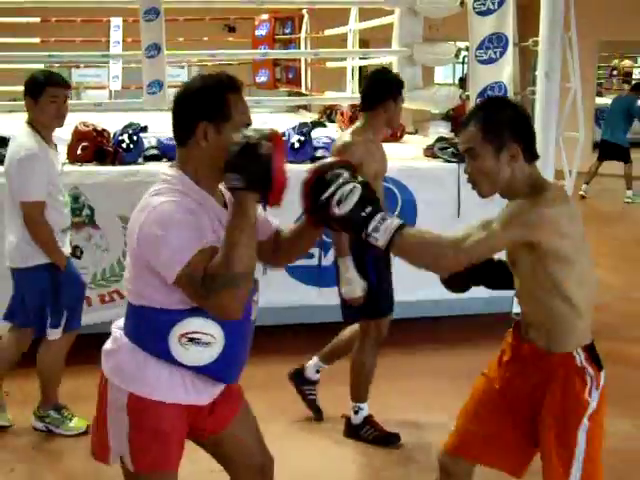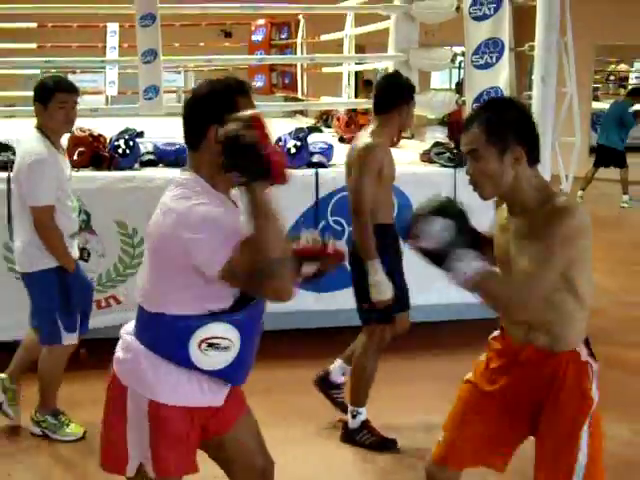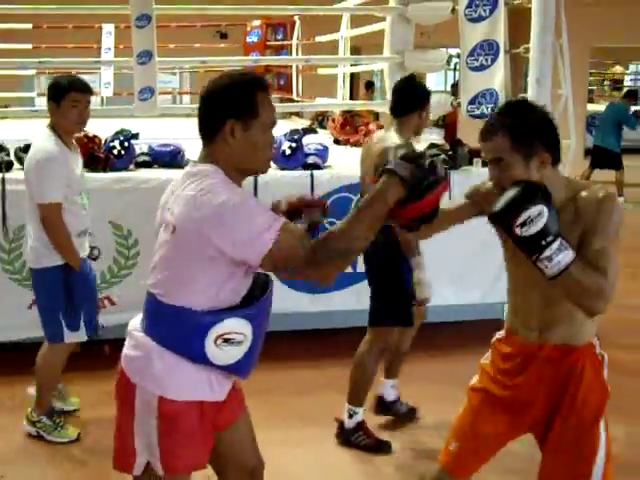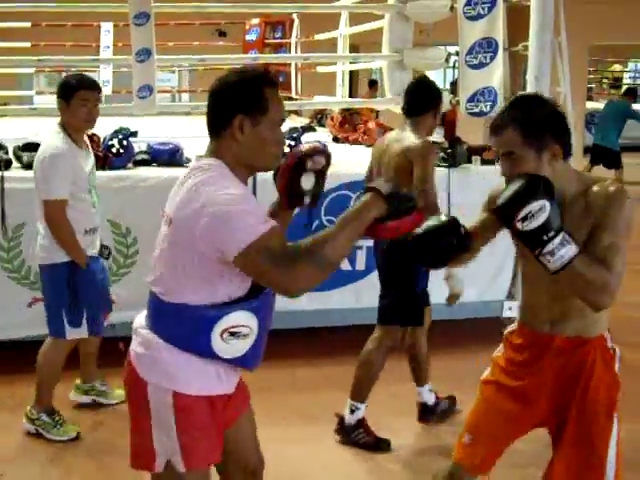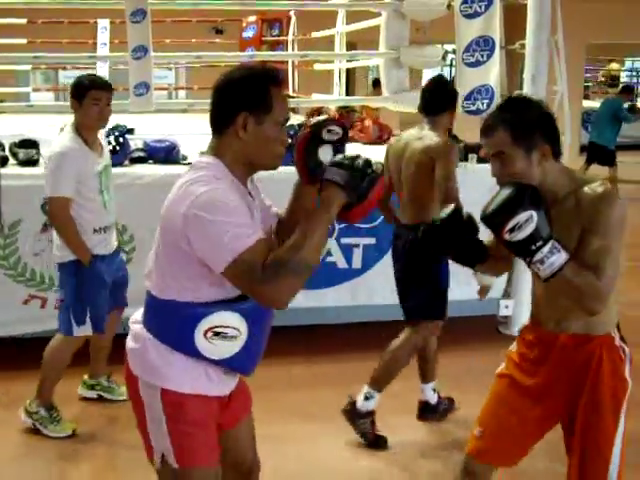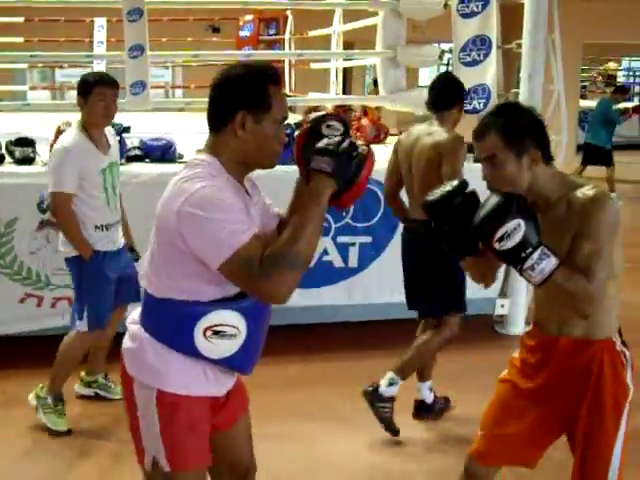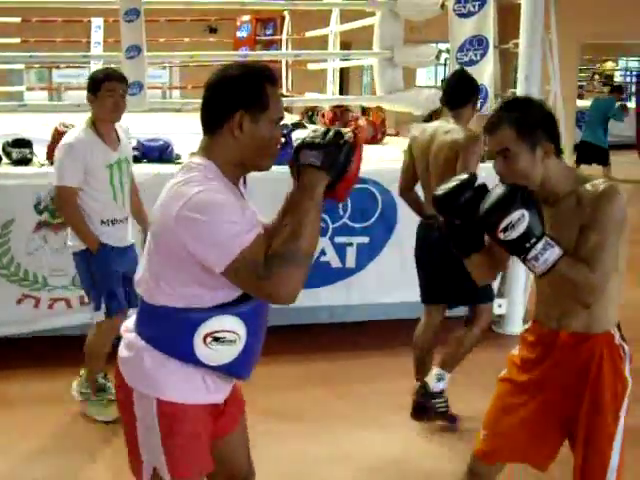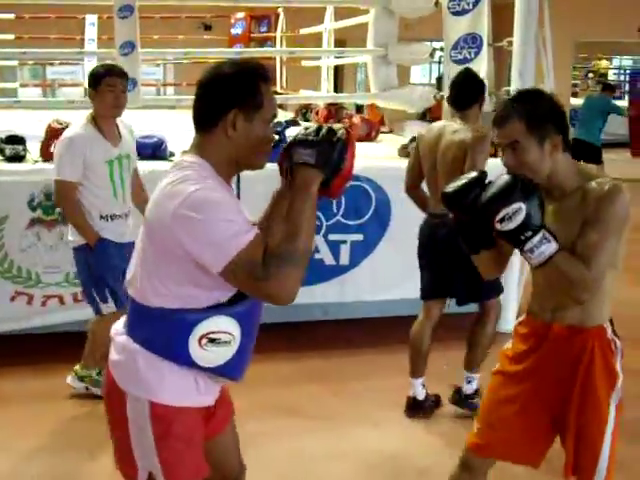
dt=0.1s
person 1, frame 1
left shoulder: (206, 197)
right shoulder: (170, 210)
left elbow: (277, 251)
right elbow: (227, 302)
right wrist: (246, 200)
left hip: (204, 378)
right hip: (148, 384)
person 1, frame 2
left shoulder: (214, 200)
right shoulder: (196, 214)
left elbow: (262, 262)
right elbow: (278, 285)
right wrist: (257, 187)
left hip: (209, 380)
right hip: (159, 388)
person 1, frame 3
left shoulder: (198, 183)
right shoulder: (219, 203)
right elbow: (319, 266)
left wrist: (277, 216)
right wrist: (390, 186)
left hip: (202, 374)
right hip: (166, 381)
person 1, frame 4
left shoulder: (208, 180)
right shoulder: (217, 198)
right elbow: (290, 277)
left wrist: (285, 203)
right wrist: (372, 204)
left hip: (208, 369)
right hip: (177, 377)
person 1, frame 5
left shoulder: (237, 186)
right shoulder: (210, 198)
left elbow: (282, 241)
right elbow: (276, 288)
left wrist: (312, 181)
right wrist: (332, 198)
left hip: (215, 370)
right hip: (174, 377)
person 1, frame 6
left shoulder: (236, 184)
right shoulder: (205, 195)
left elbow: (279, 241)
right elbow: (273, 282)
left wrist: (311, 176)
right wrist: (323, 187)
left hip: (212, 370)
right hip: (171, 377)
person 1, frame 7
left shoulder: (217, 187)
right shoulder: (202, 200)
left elbow: (263, 252)
right elbow: (280, 284)
left wrist: (304, 186)
right wrist: (315, 183)
left hip: (206, 377)
right hip: (167, 386)
person 1, frame 8
left shoulder: (208, 185)
right shoulder: (198, 198)
left elbow: (254, 251)
right elbow: (279, 283)
left wrist: (292, 186)
right wrist: (308, 181)
left hip: (195, 377)
right hip: (159, 388)
person 2, frame 1
left shoulder: (542, 209)
right shoulder: (526, 198)
left elbow: (454, 257)
left wrist: (366, 217)
right wrist: (498, 273)
left hip: (567, 369)
right hip: (521, 350)
person 2, frame 2
left shoulder: (563, 216)
right shoulder: (506, 207)
left elbow: (530, 306)
left wrist: (457, 257)
right wrist: (467, 253)
left hip: (559, 368)
right hip: (506, 356)
person 2, frame 3
left shoulder: (600, 206)
right shoulder: (501, 197)
left elbow: (597, 298)
right elbow: (437, 220)
left wrist: (545, 240)
left hip: (573, 365)
right hip: (511, 354)
person 2, frame 4
left shoulder: (610, 201)
right shoulder: (512, 196)
left elbow: (602, 295)
right elbow: (464, 249)
left wrist: (547, 238)
left hip: (585, 358)
right hip: (524, 348)
person 2, frame 5
left shoulder: (603, 203)
right shoulder: (518, 198)
left elbow: (594, 299)
right elbow: (496, 266)
left wrist: (535, 245)
left hip: (594, 356)
right hip: (535, 347)
person 2, frame 6
left shoulder: (595, 206)
right shoulder: (513, 202)
left elbow: (588, 301)
right elbow: (484, 272)
left wrist: (526, 251)
left hip: (595, 360)
right hip: (538, 352)
person 2, frame 7
left shoulder: (603, 199)
right shoulder: (519, 198)
left elbow: (590, 290)
right elbow: (482, 273)
left wrist: (531, 241)
left hip: (595, 354)
right hip: (537, 346)
person 2, frame 8
left shoulder: (607, 197)
right shoulder: (523, 192)
left elbow: (585, 287)
right elbow: (491, 269)
left wrist: (529, 234)
right wrist: (473, 225)
left hip: (587, 349)
right hip: (530, 339)
person 3, frame 1
left shoulder: (374, 143)
right shoulder: (350, 147)
right wrist: (347, 270)
left hip: (373, 239)
right hip: (357, 242)
left knee: (371, 325)
right knee: (374, 330)
left ankle: (309, 372)
right ankle: (358, 417)
person 3, frame 2
left shoulder: (378, 143)
right shoulder: (370, 149)
right elbow: (361, 215)
right wrist: (376, 273)
left hip: (384, 240)
right hip: (372, 245)
left knee: (398, 322)
right knee: (378, 332)
left ankle: (335, 375)
right ankle: (355, 422)
person 3, frame 3
left shoulder: (377, 140)
right shoulder: (401, 148)
right wrist: (419, 266)
left hip: (380, 238)
right hip: (391, 245)
left knee: (413, 316)
right knee: (381, 334)
left ankle: (388, 394)
right ankle: (350, 422)
person 3, frame 4
left shoulder: (386, 141)
right shoulder: (423, 148)
right elbow: (428, 209)
left hip: (388, 239)
right hip: (406, 244)
left knee: (418, 321)
right knee: (389, 333)
left ankle: (428, 401)
right ankle: (351, 418)
person 3, frame 5
left shoulder: (399, 141)
right shoulder: (444, 146)
left elbow: (383, 198)
right elbow: (450, 205)
right wrist: (477, 252)
left hip: (404, 238)
right hip: (428, 239)
left knee: (427, 323)
right knee: (418, 332)
left ankle: (430, 399)
right ankle: (363, 405)
person 3, frame 6
left shoulder: (407, 137)
right shoulder: (452, 142)
left elbow: (390, 193)
left hip: (412, 234)
right hip: (438, 237)
left knee: (430, 320)
right knee: (447, 326)
left ankle: (425, 397)
right ankle: (385, 387)
person 3, frame 7
left shoulder: (421, 135)
right shoulder: (469, 138)
left elbow: (405, 188)
left hip: (427, 230)
left knee: (432, 314)
right knee: (481, 315)
left ankle: (424, 396)
right ankle: (434, 383)
person 3, frame 8
left shoulder: (428, 134)
right shoulder: (477, 137)
left elbow: (411, 186)
left hip: (431, 229)
right hip: (461, 230)
left knee: (430, 311)
right knee: (490, 308)
left ankle: (417, 394)
right ankle: (468, 388)
person 4, frame 1
left shoulder: (40, 140)
right shoulder: (30, 152)
right elbow: (34, 218)
left wrist: (61, 252)
right wrist: (62, 262)
left hip: (38, 254)
right hip: (39, 258)
right knee: (58, 334)
right ankle: (48, 409)
person 4, frame 2
left shoulder: (50, 145)
right shoulder: (39, 157)
right elbow: (44, 223)
left wrist: (70, 255)
right wrist: (71, 267)
left hip: (51, 258)
right hip: (49, 262)
left knee: (49, 331)
right knee: (62, 339)
right ankle: (46, 414)
person 4, frame 3
left shoulder: (67, 143)
right shoulder: (48, 154)
right elbow: (49, 219)
right wrist: (75, 262)
left hip: (72, 253)
right hip: (56, 260)
left knee: (77, 327)
right knee: (62, 338)
left ankle: (48, 388)
right ankle: (41, 414)
person 4, frame 4
left shoulder: (81, 141)
right shoulder: (56, 152)
right elbow: (54, 216)
right wrist: (81, 261)
left hip: (85, 251)
right hip: (64, 258)
left knee: (98, 315)
right knee: (63, 335)
left ankle: (90, 383)
right ankle: (40, 411)
person 4, frame 5
left shoulder: (99, 141)
right shoulder: (65, 152)
right elbow: (58, 213)
left wrist: (113, 241)
right wrist: (86, 257)
left hip: (107, 248)
right hip: (81, 255)
left knee: (112, 313)
right knee: (76, 331)
left ankle: (97, 378)
right ankle: (39, 405)
person 4, frame 6
left shoulder: (111, 138)
right shoulder: (69, 148)
right elbow: (60, 208)
left wrist: (128, 236)
right wrist: (87, 253)
left hip: (114, 245)
right hip: (88, 251)
left knee: (114, 311)
right knee: (87, 326)
left ankle: (94, 376)
right ankle: (50, 393)
person 4, frame 7
left shoulder: (123, 136)
right shoulder: (75, 144)
right elbow: (65, 202)
left wrist: (147, 228)
right wrist: (95, 245)
left hip: (124, 241)
right hip: (94, 246)
left knee: (116, 316)
right knee: (111, 317)
left ankle: (95, 376)
right ankle: (89, 382)
person 4, frame 8
left shoulder: (126, 131)
right shoulder: (75, 139)
right elbow: (64, 196)
right wrist: (94, 239)
left hip: (125, 236)
right hip: (95, 239)
left knee: (114, 310)
right knee: (114, 310)
left ankle: (88, 371)
right ankle: (91, 372)
